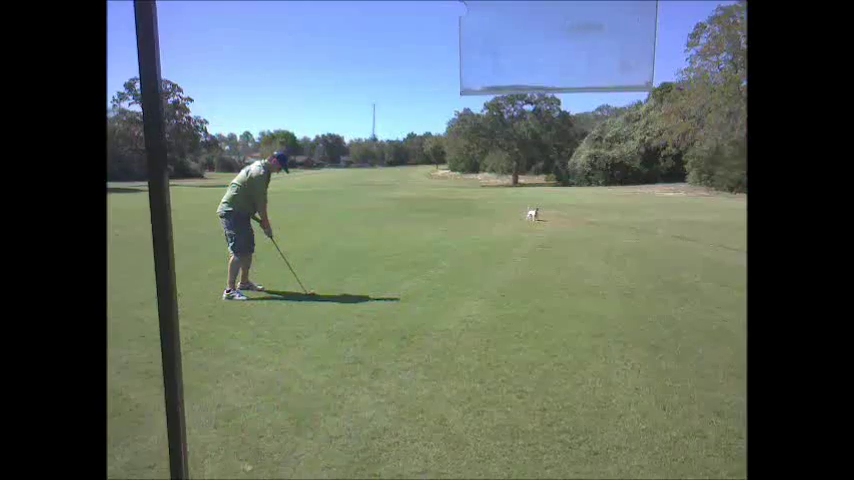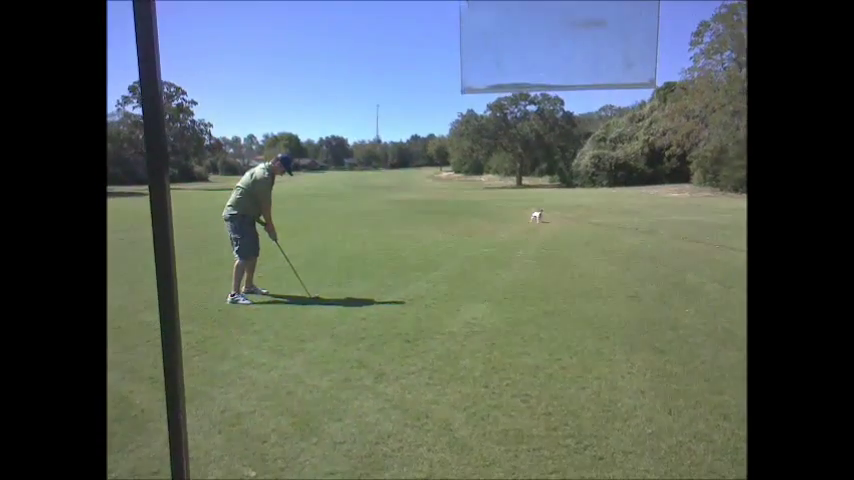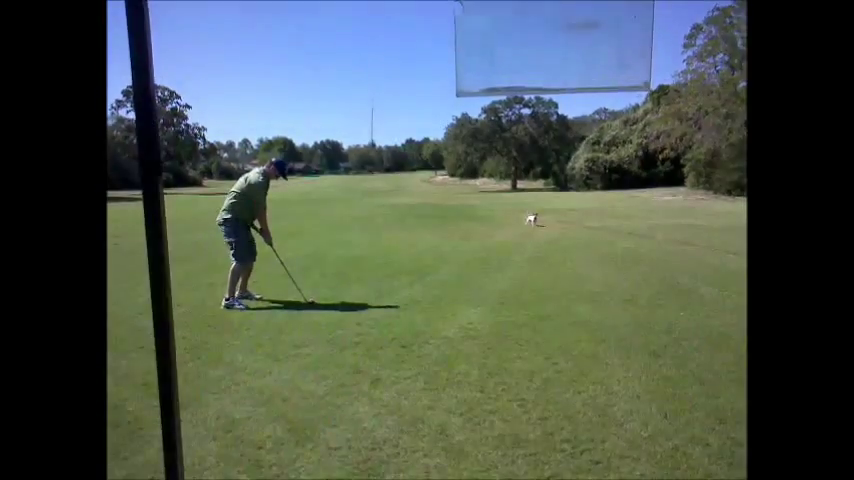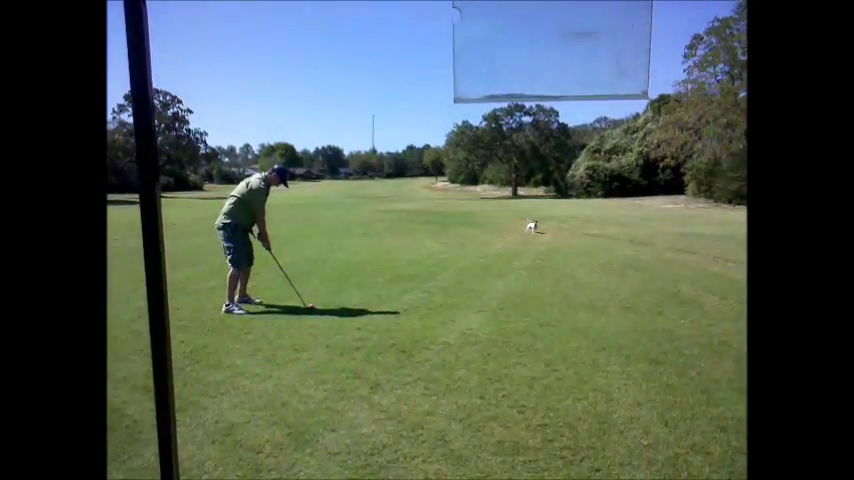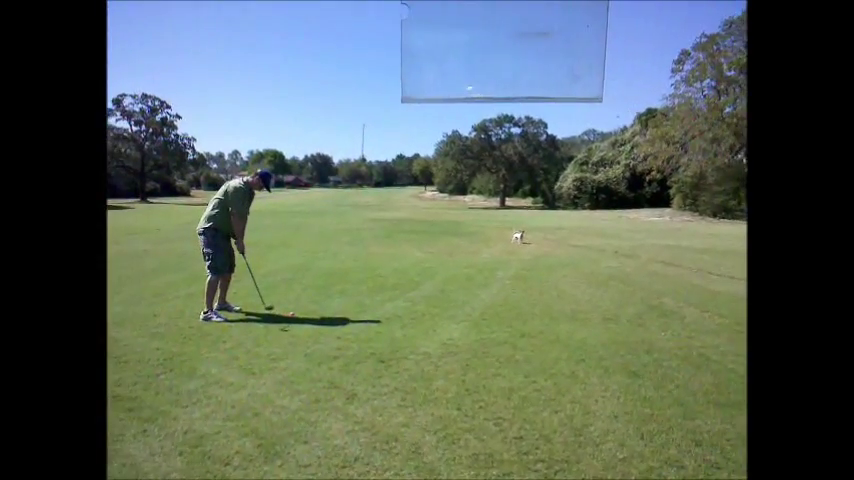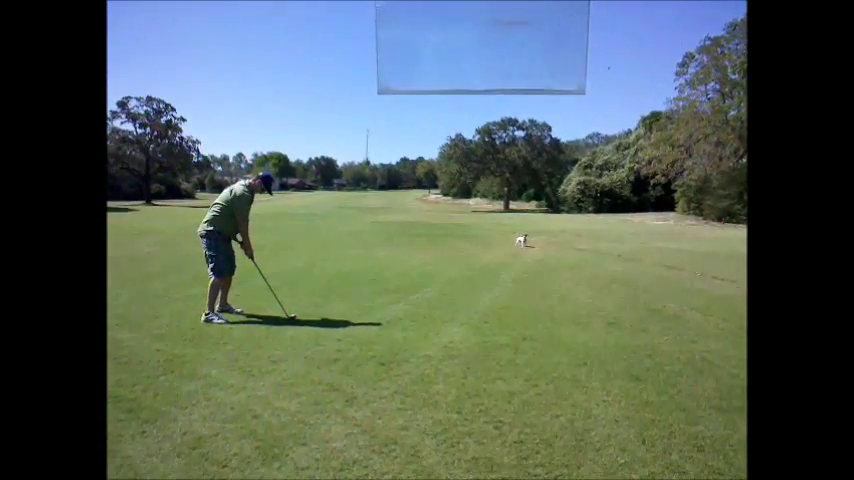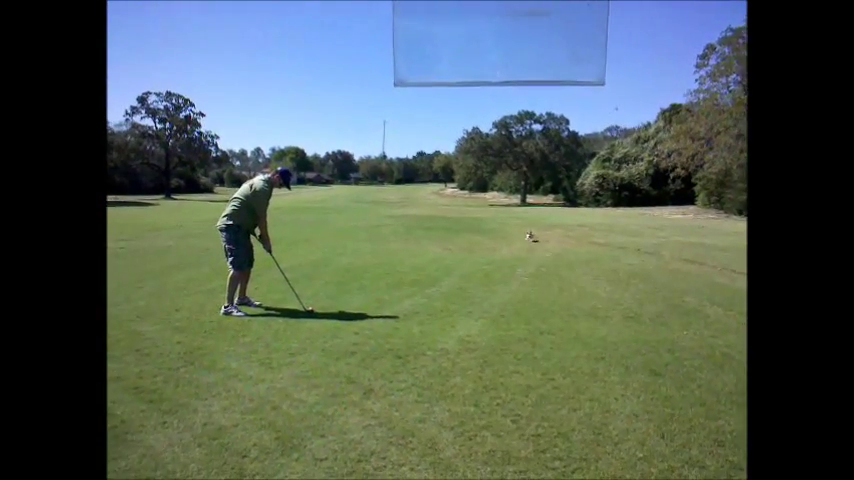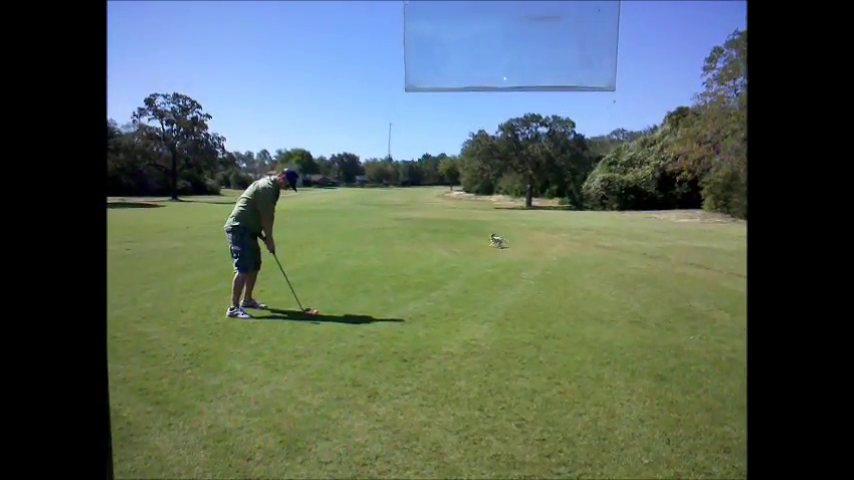
dt=0.5s
person 1, frame 1
left shoulder: (260, 168)
right shoulder: (259, 173)
left elbow: (259, 200)
right elbow: (260, 202)
left wrist: (263, 221)
right wrist: (266, 224)
left hip: (239, 212)
right hip: (232, 212)
left knee: (248, 249)
right knee: (238, 251)
left ankle: (244, 282)
right ankle: (230, 290)
person 1, frame 2
left shoulder: (263, 171)
right shoulder: (263, 176)
left elbow: (263, 203)
right elbow: (265, 204)
left wrist: (267, 224)
right wrist: (270, 227)
left hip: (244, 215)
right hip: (237, 215)
left knee: (252, 252)
right knee: (243, 255)
left ankle: (248, 286)
right ankle: (234, 294)
person 1, frame 3
left shoulder: (259, 176)
right shoulder: (258, 180)
left elbow: (258, 207)
right elbow: (260, 209)
left wrist: (263, 229)
right wrist: (266, 232)
left hip: (239, 220)
right hip: (231, 220)
left knee: (249, 257)
right knee: (241, 259)
left ankle: (242, 291)
right ankle: (229, 298)
person 1, frame 4
left shoulder: (260, 182)
right shoulder: (258, 186)
left elbow: (258, 213)
right elbow: (259, 215)
left wrist: (261, 233)
right wrist: (265, 237)
left hip: (238, 225)
right hip: (230, 225)
left knee: (247, 262)
right knee: (237, 264)
left ankle: (241, 295)
right ankle: (229, 304)
person 1, frame 5
left shoulder: (249, 192)
right shoulder: (237, 187)
left elbow: (243, 217)
right elbow: (235, 216)
left wrist: (239, 239)
right wrist: (240, 240)
left hip: (223, 231)
right hip: (211, 230)
left knee: (228, 269)
right knee: (216, 271)
left ankle: (221, 302)
right ankle: (207, 311)
person 1, frame 6
left shoulder: (245, 189)
right shoulder: (242, 193)
left elbow: (242, 221)
right elbow: (242, 223)
left wrist: (244, 242)
right wrist: (247, 245)
left hip: (221, 233)
right hip: (213, 232)
left knee: (229, 270)
right knee: (218, 272)
left ankle: (222, 304)
right ankle: (209, 313)
person 1, frame 7
left shoulder: (261, 182)
right shoulder: (262, 187)
left elbow: (259, 215)
right elbow: (262, 217)
left wrist: (262, 235)
right wrist: (266, 239)
left hip: (240, 226)
right hip: (232, 226)
left knee: (247, 263)
right knee: (238, 266)
left ankle: (242, 297)
right ankle: (228, 306)
person 1, frame 8
left shoulder: (273, 188)
right shoulder: (266, 187)
left elbow: (270, 215)
right elbow: (264, 217)
left wrist: (268, 236)
right wrist: (269, 239)
left hip: (249, 229)
right hip: (238, 228)
left knee: (254, 266)
right knee: (243, 268)
left ankle: (247, 300)
right ankle: (233, 308)
